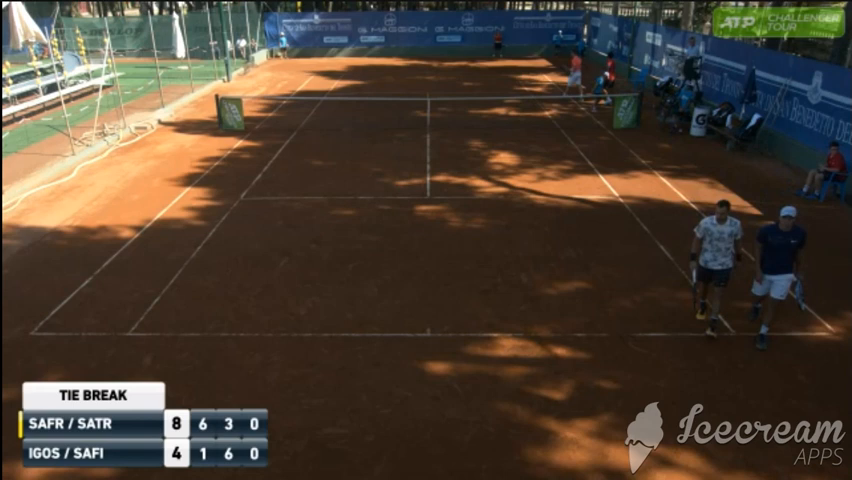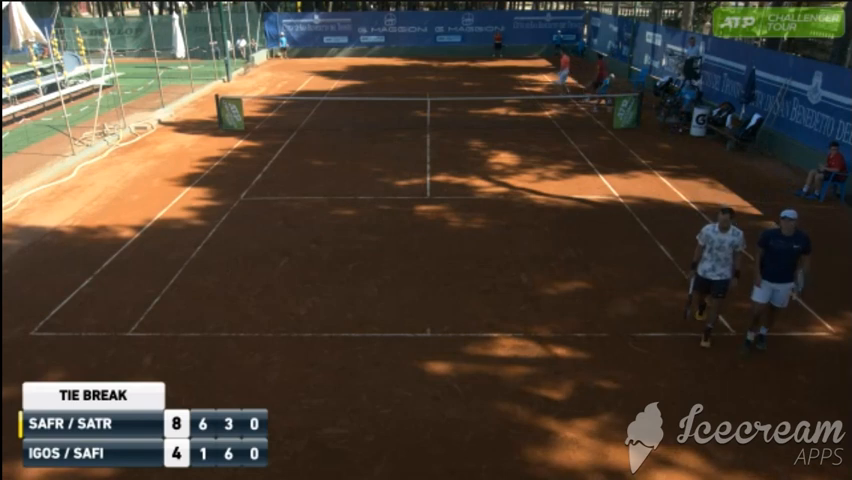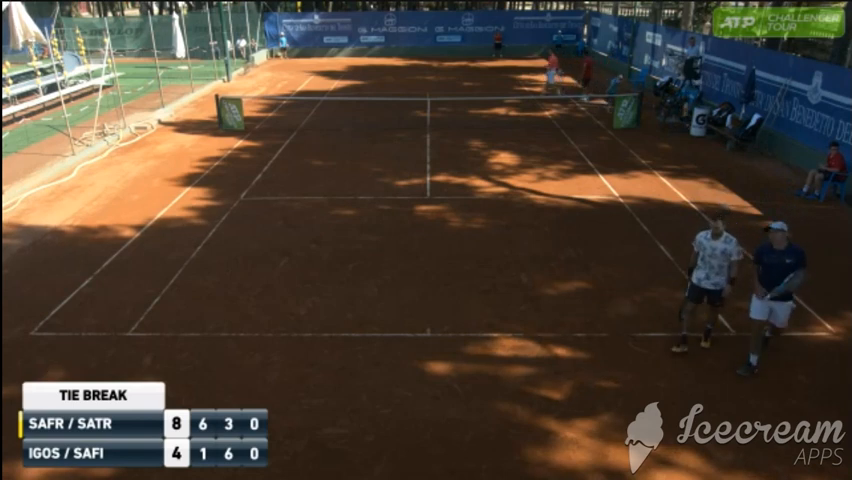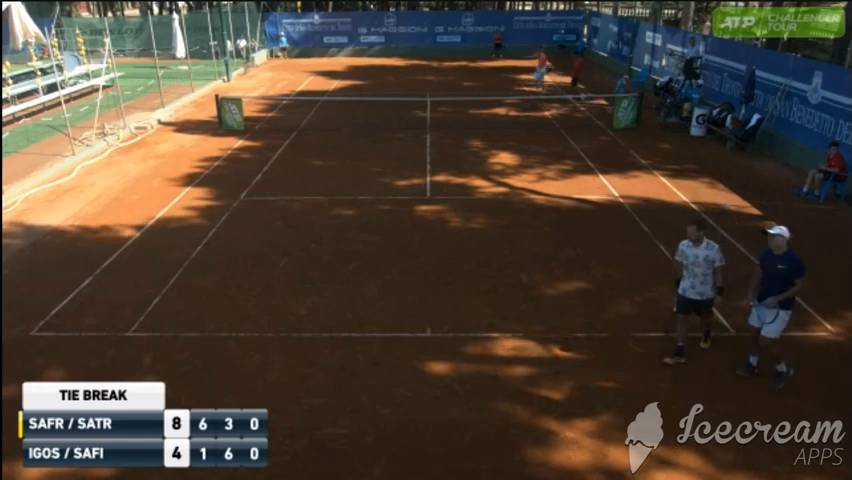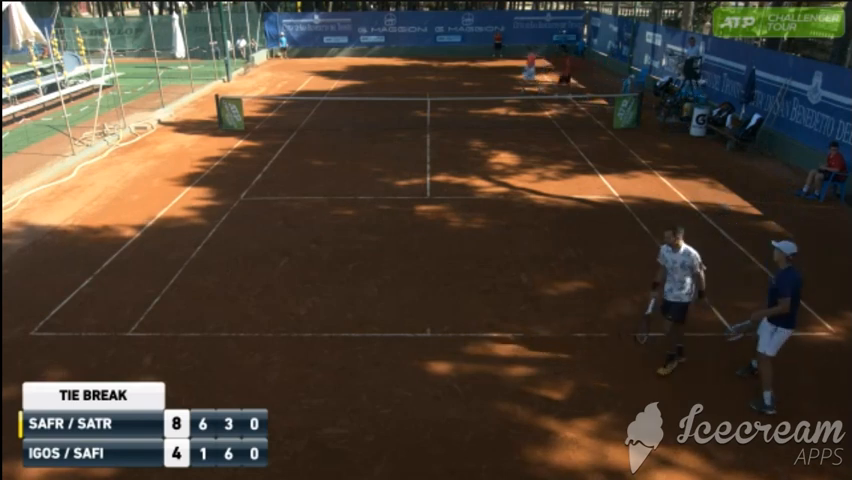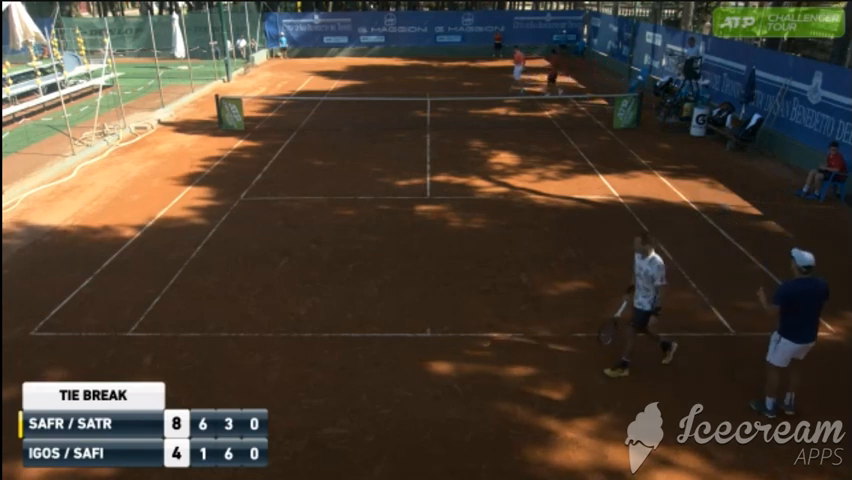
dt=0.3s
person 1, frame 1
left shoulder: (800, 233)
right shoulder: (766, 231)
left elbow: (799, 252)
right elbow: (758, 248)
left wrist: (799, 271)
right wrist: (758, 269)
left hip: (784, 274)
right hip: (765, 272)
left knee: (772, 303)
right knee: (757, 297)
left ankle: (762, 334)
right ankle: (757, 305)
person 1, frame 2
left shoulder: (803, 239)
right shoulder: (769, 235)
left elbow: (805, 260)
right elbow: (760, 253)
left wrist: (800, 278)
right wrist: (757, 273)
left hip: (786, 282)
right hip: (765, 279)
left knee: (773, 310)
right knee: (758, 310)
left ankle: (762, 334)
right ankle: (749, 338)
person 1, frame 3
left shoulder: (797, 253)
right shoulder: (762, 250)
left elbow: (802, 272)
left wrist: (794, 283)
right wrist: (757, 285)
left hip: (783, 299)
right hip: (763, 296)
left knee: (777, 327)
right knee: (757, 329)
left ankle: (768, 333)
right ankle: (752, 364)
person 1, frame 4
left shoulder: (793, 261)
right shoulder: (766, 254)
left elbow: (799, 285)
left wrist: (779, 298)
right wrist: (752, 291)
left hip: (780, 308)
right hip: (761, 303)
left knee: (766, 342)
right knee: (755, 334)
left ankle: (783, 370)
right ankle: (752, 364)
person 1, frame 5
left shoulder: (784, 278)
right shoulder: (792, 272)
left elbow: (785, 307)
left wrist: (760, 314)
right wrist: (765, 312)
left hip: (779, 325)
right hip: (787, 323)
left knee: (764, 359)
right knee: (761, 349)
left ankle: (767, 403)
right ankle: (753, 368)
person 1, frame 6
left shoulder: (787, 288)
right shoulder: (822, 286)
left elbow: (772, 311)
right elbow: (816, 305)
left wrist: (762, 299)
left hip: (788, 337)
right hip: (809, 337)
left knee: (773, 368)
right knee: (794, 366)
left ankle: (769, 406)
right ankle: (789, 403)
person 2, frame 1
left shoulder: (736, 225)
right shoulder: (705, 223)
left elbow: (737, 242)
right elbow: (697, 240)
left wrist: (738, 257)
right wrist: (693, 259)
left hip: (724, 265)
right hip: (705, 262)
left knee: (718, 293)
right knee: (703, 286)
left ankle: (713, 324)
right ankle: (702, 305)
person 2, frame 2
left shoulder: (738, 235)
right shoulder: (707, 230)
left elbow: (737, 256)
right elbow: (699, 248)
left wrist: (735, 276)
right wrist: (693, 267)
left hip: (723, 276)
right hip: (703, 272)
left knee: (715, 304)
right knee: (699, 297)
left ankle: (707, 332)
right ankle: (702, 306)
person 2, frame 3
left shoulder: (732, 243)
right shoulder: (701, 237)
left elbow: (734, 264)
left wrist: (730, 284)
right wrist: (690, 272)
left hip: (718, 284)
right hip: (698, 280)
left knee: (714, 310)
right knee: (687, 308)
left ankle: (707, 334)
right ankle: (683, 341)
person 2, frame 4
left shoulder: (713, 249)
right shoulder: (683, 246)
left elbow: (718, 271)
left wrist: (719, 293)
right wrist: (678, 284)
left hip: (705, 293)
right hip: (685, 291)
left knee: (704, 319)
right knee: (680, 319)
left ankle: (706, 333)
right ankle: (679, 353)
person 2, frame 5
left shoulder: (691, 255)
right shoulder: (664, 250)
left elbow: (699, 276)
left wrist: (701, 295)
right wrist: (654, 287)
left hip: (682, 298)
right hip: (667, 295)
left knee: (672, 329)
right knee: (676, 327)
left ankle: (671, 358)
right ankle: (678, 353)
person 2, frame 6
left shoulder: (656, 264)
right shoulder: (638, 255)
left elbow: (660, 290)
left wrist: (655, 313)
right wrist: (629, 291)
left hip: (648, 305)
right hip: (638, 301)
left knee: (631, 333)
right knee: (643, 330)
left ankle: (623, 366)
right ankle: (667, 346)
